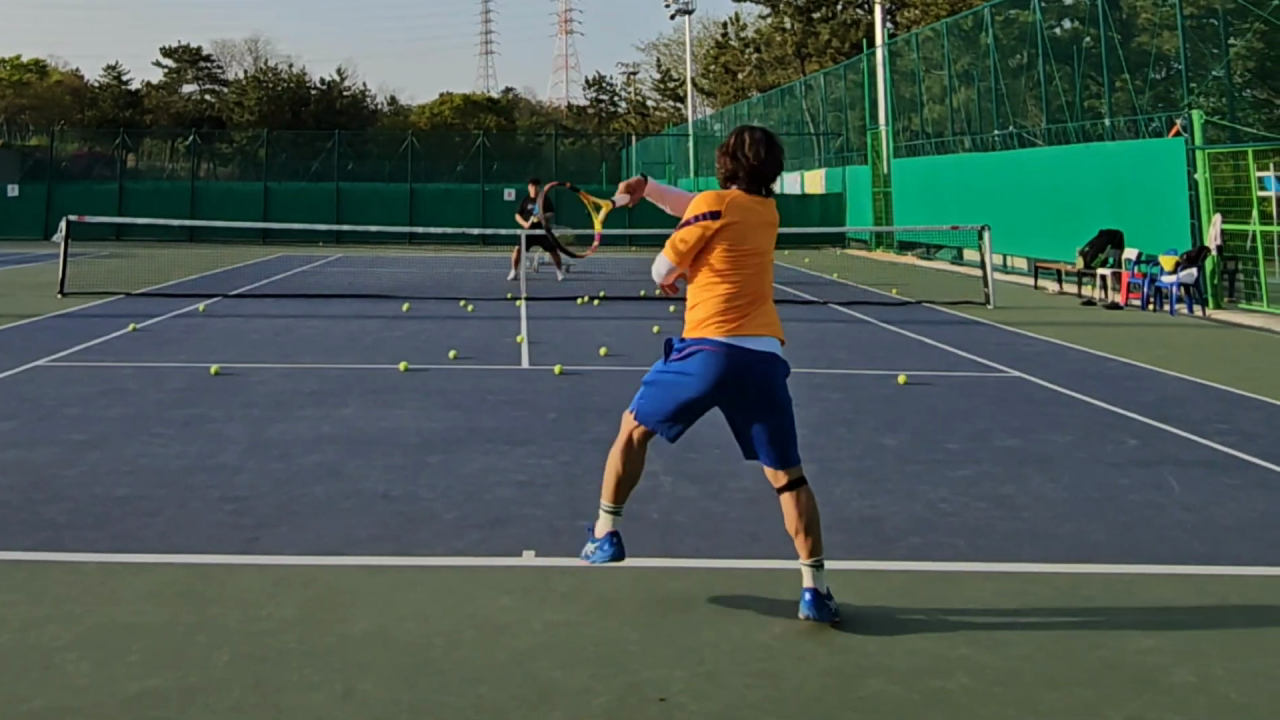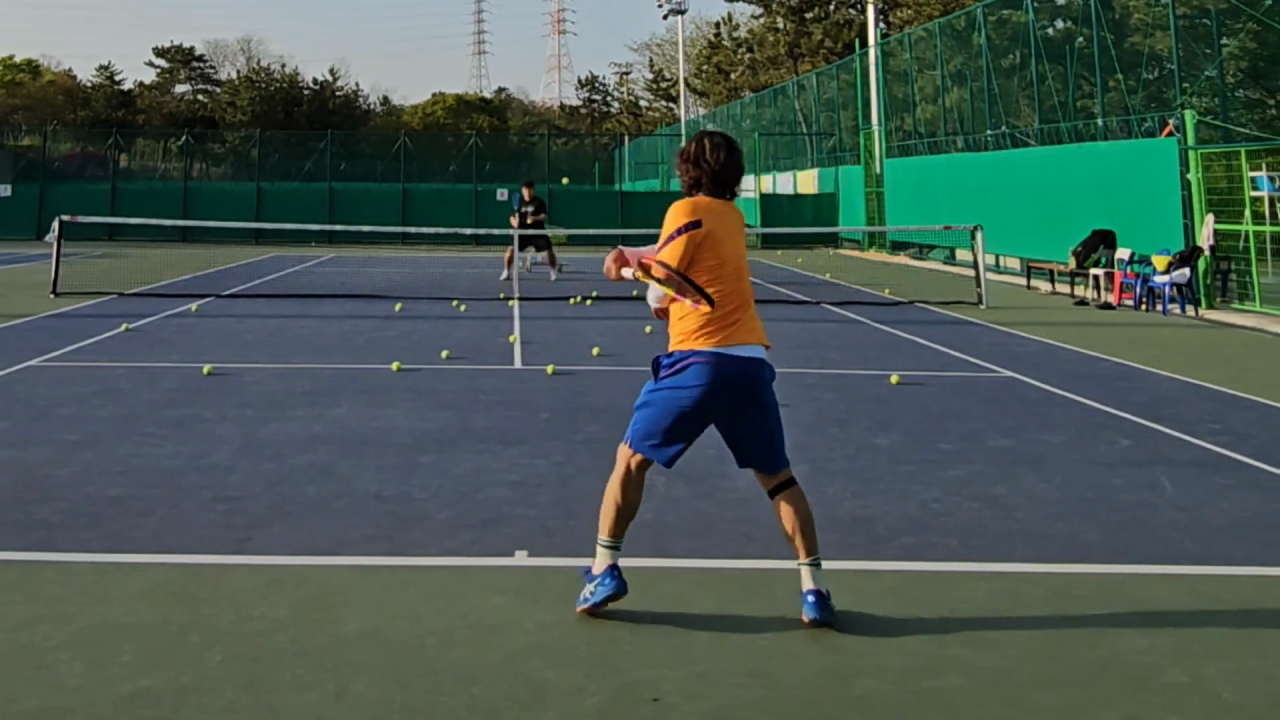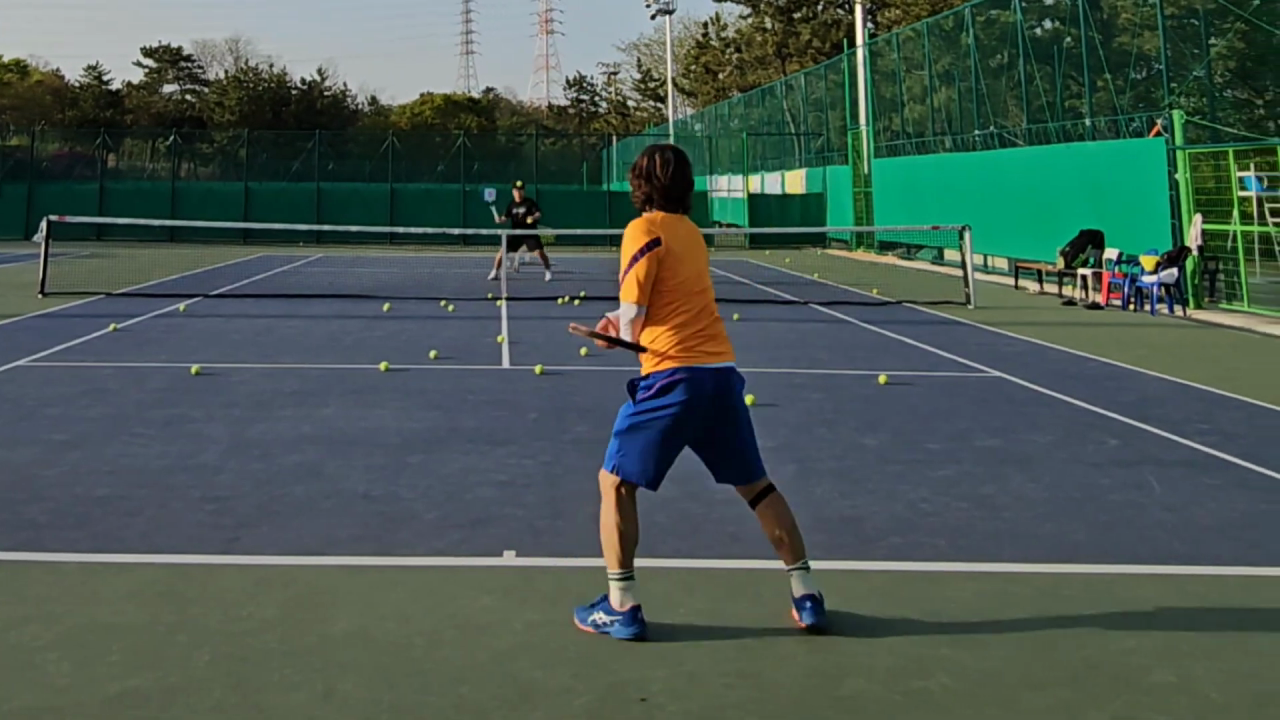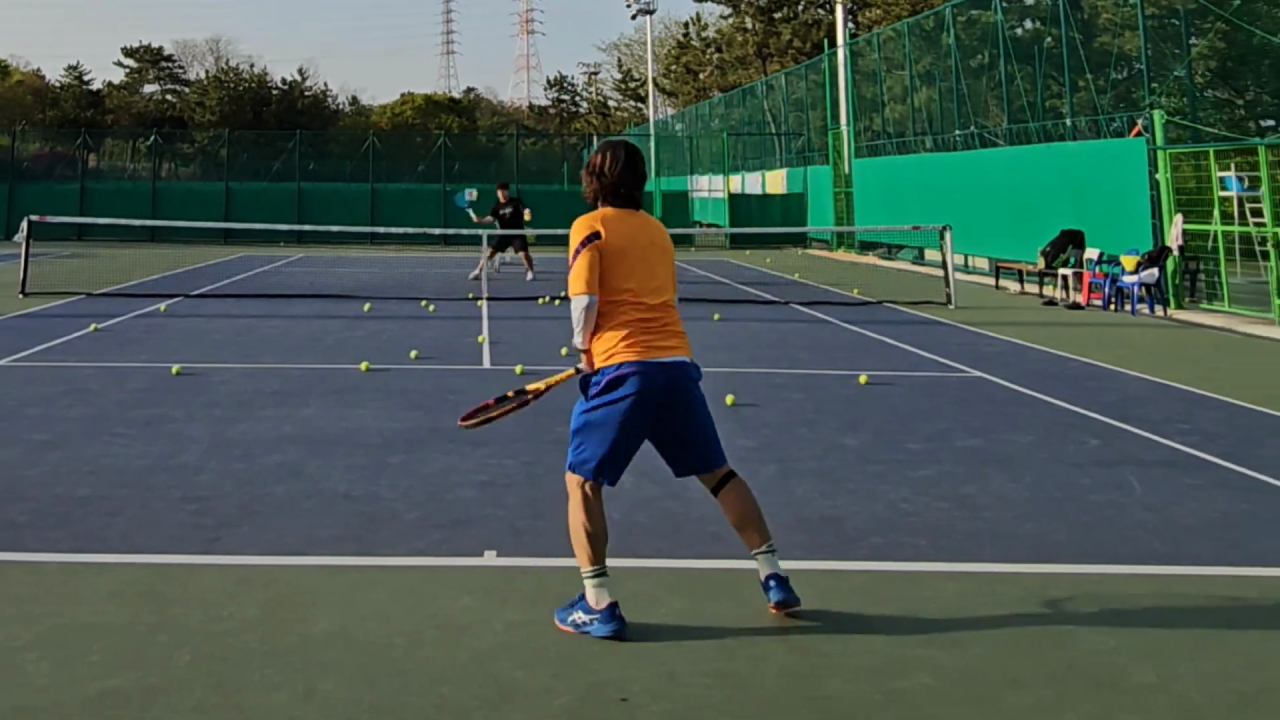
dt=0.1s
person 1, frame 1
left shoulder: (713, 203)
right shoulder: (768, 212)
left elbow: (665, 271)
left wrist: (669, 277)
right wrist: (647, 188)
left hip: (708, 349)
right hip: (763, 357)
left knee: (633, 429)
right knee: (788, 476)
left ankle: (607, 532)
right ankle: (814, 590)
person 1, frame 2
left shoulder: (689, 211)
right shoulder: (733, 217)
left elbow: (663, 294)
left wrist: (657, 300)
right wrist: (629, 256)
left hip: (698, 361)
right hip: (750, 361)
left knee: (630, 460)
right knee: (778, 479)
left ankle: (606, 574)
right ankle: (814, 593)
person 1, frame 3
left shoulder: (642, 228)
right shoulder: (689, 230)
left elbow: (634, 315)
left wrist: (626, 329)
right wrist: (619, 319)
left hip: (673, 377)
right hip: (719, 373)
left knee: (614, 483)
right knee: (757, 487)
left ankle: (622, 606)
right ankle: (806, 596)
person 1, frame 4
left shoulder: (591, 228)
right shoulder: (656, 230)
left elbow: (583, 305)
left wrist: (585, 347)
left hip: (623, 372)
right hip: (676, 368)
left knee: (581, 483)
right knee: (719, 475)
left ankle: (598, 603)
right ankle: (772, 578)
